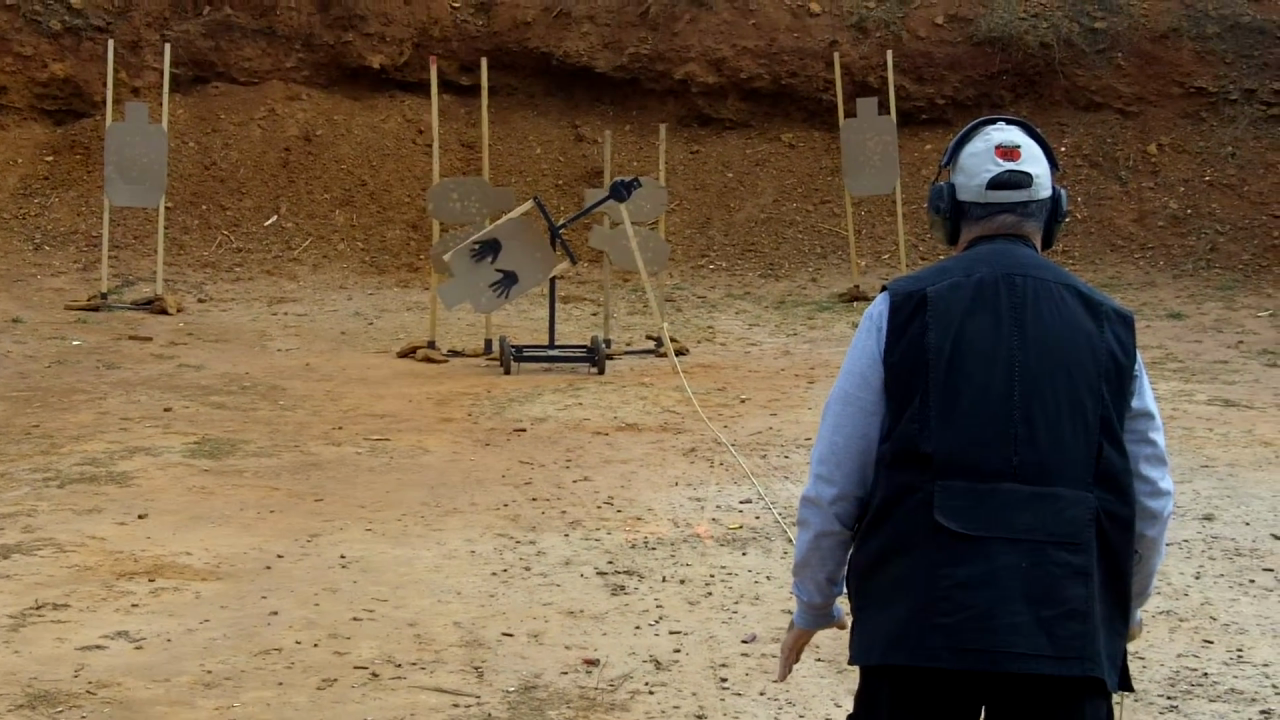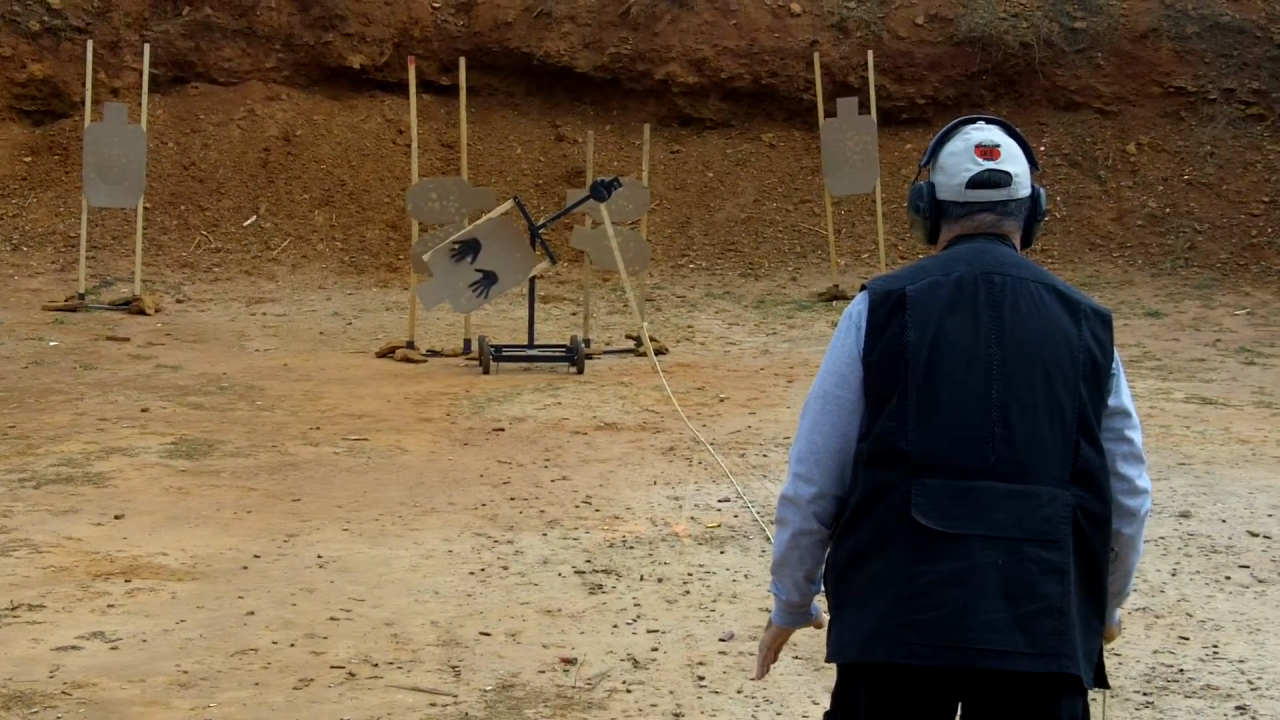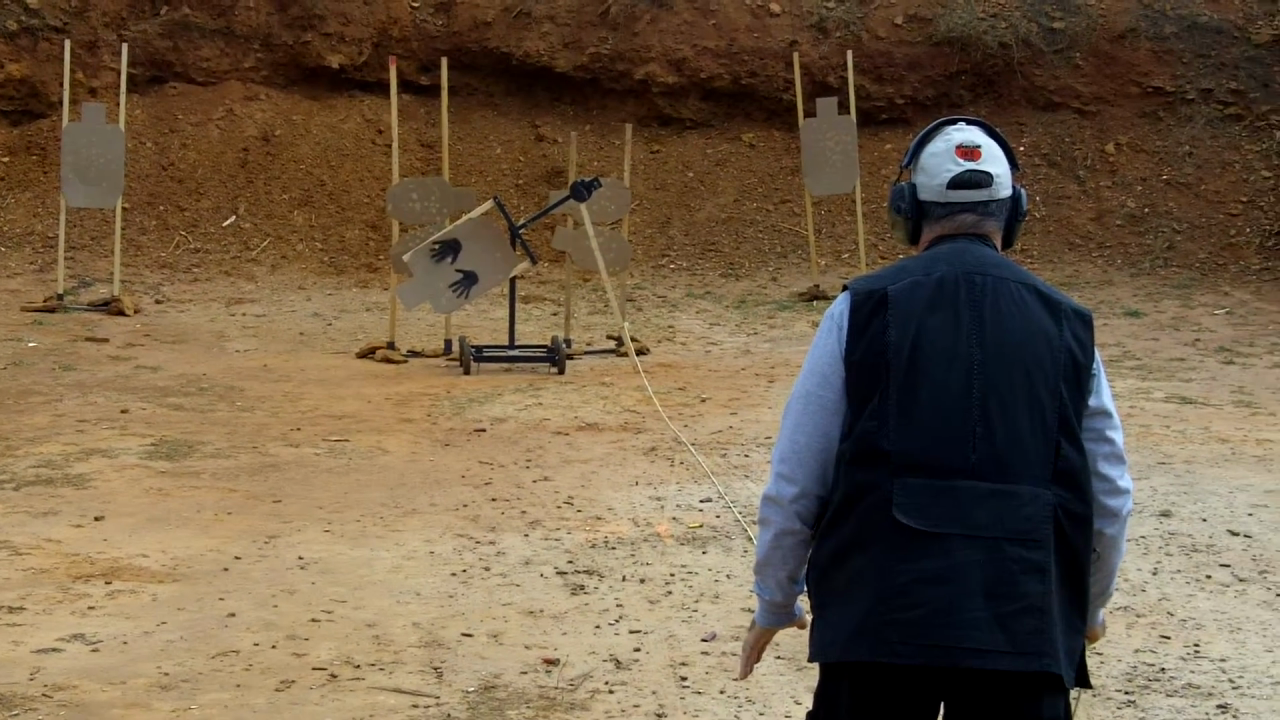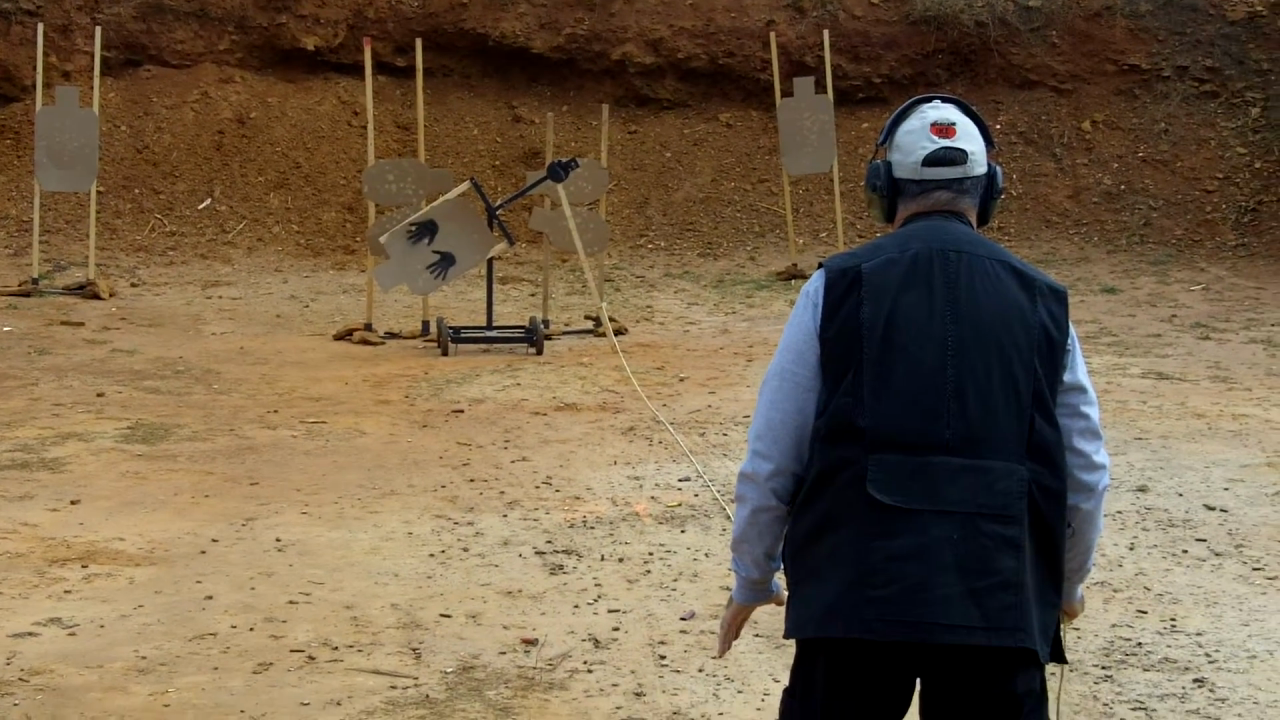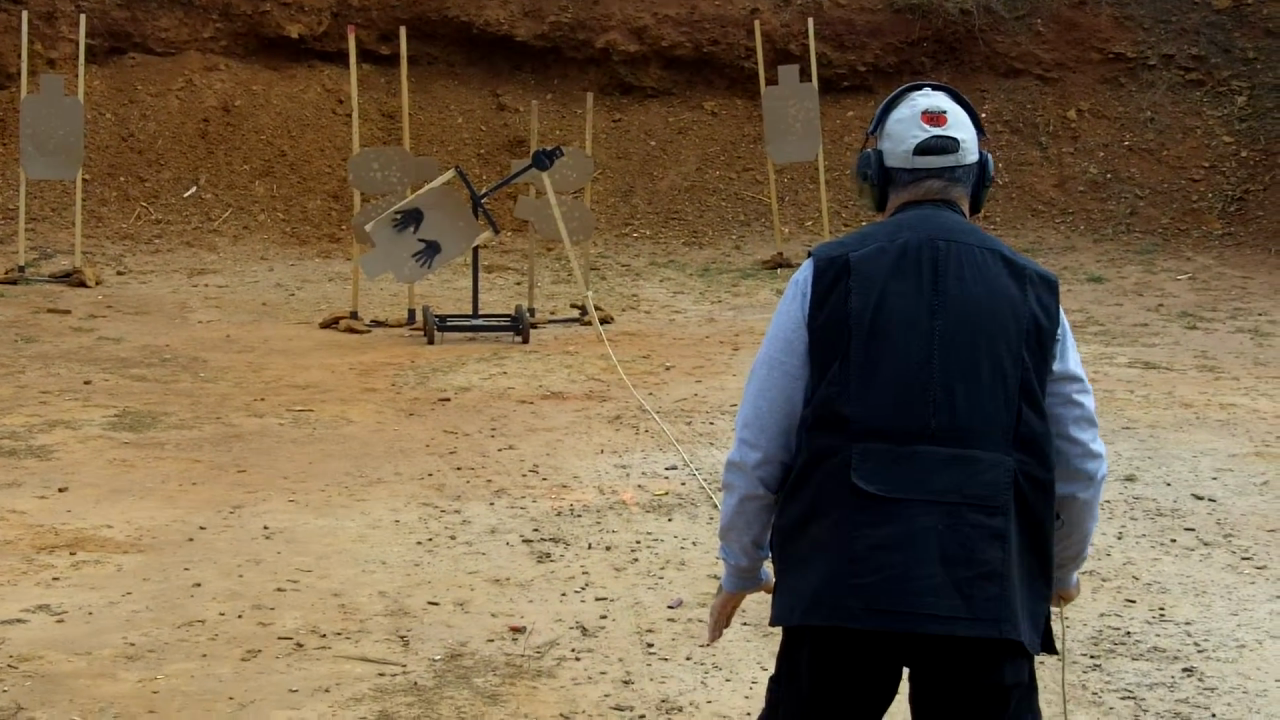
dt=0.4s
person 1, frame 1
left shoulder: (902, 310)
right shoulder: (1109, 326)
left elbow: (834, 486)
right elbow: (1151, 498)
left wrist: (813, 603)
right wrist: (1122, 606)
left hip: (918, 624)
right hip: (1065, 629)
person 1, frame 2
left shoulder: (882, 308)
right shoulder: (1087, 324)
left elbow: (812, 484)
right elbow: (1128, 496)
left wrist: (791, 602)
right wrist: (1103, 605)
left hip: (896, 619)
right hip: (1042, 624)
person 1, frame 3
left shoulder: (864, 308)
right shoulder: (1066, 324)
left elbow: (795, 485)
right elbow: (1109, 497)
left wrist: (775, 601)
right wrist: (1088, 605)
left hip: (879, 616)
right hip: (1024, 623)
person 1, frame 4
left shoulder: (839, 285)
right shoulder: (1042, 300)
left elbow: (771, 459)
right elbow: (1084, 472)
left wrist: (752, 578)
right wrist: (1066, 582)
left hip: (856, 590)
right hip: (998, 596)
person 1, frame 5
left shoulder: (828, 274)
right shoulder: (1032, 289)
left elbow: (759, 446)
right elbow: (1078, 461)
left wrist: (740, 565)
right wrist: (1062, 569)
left hip: (844, 575)
right hip: (984, 582)
